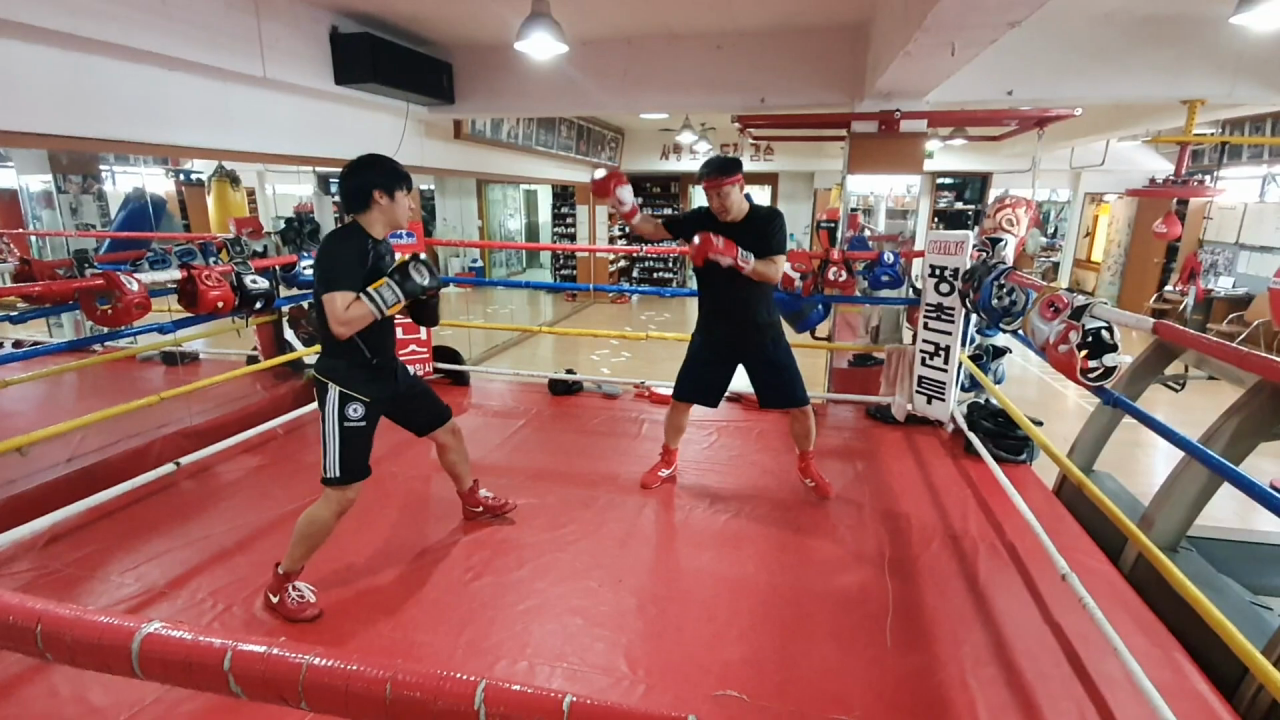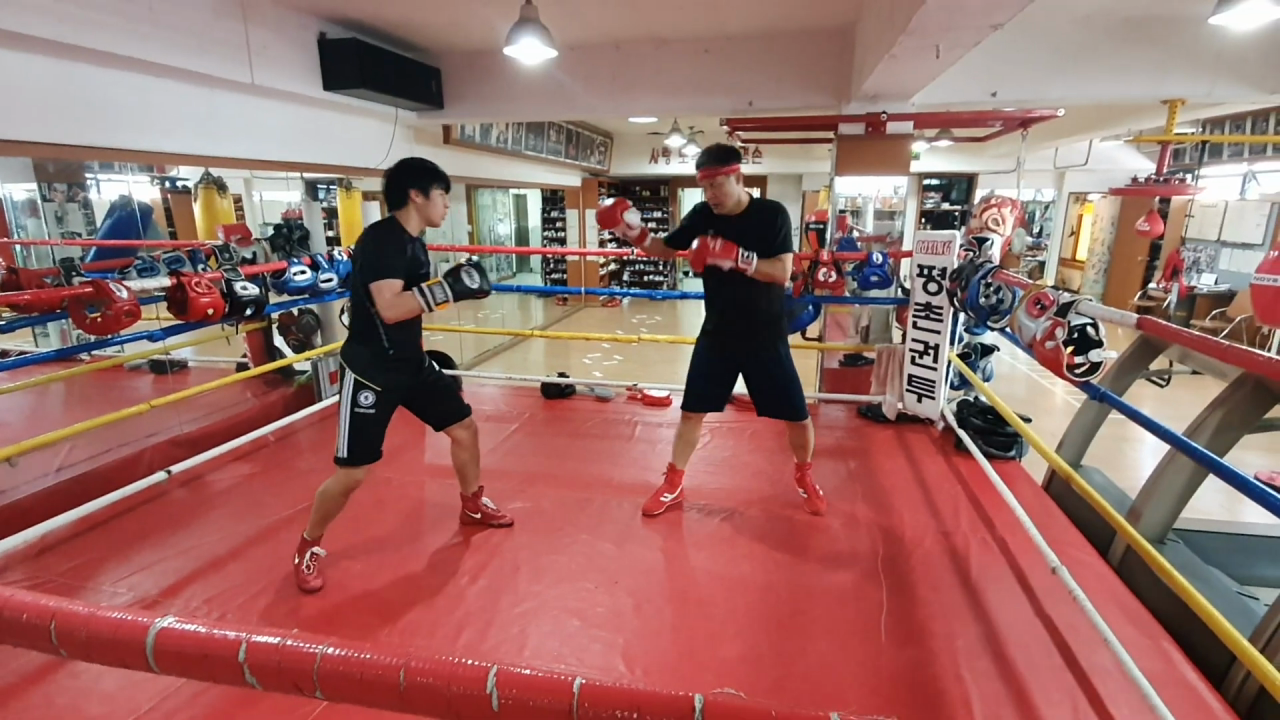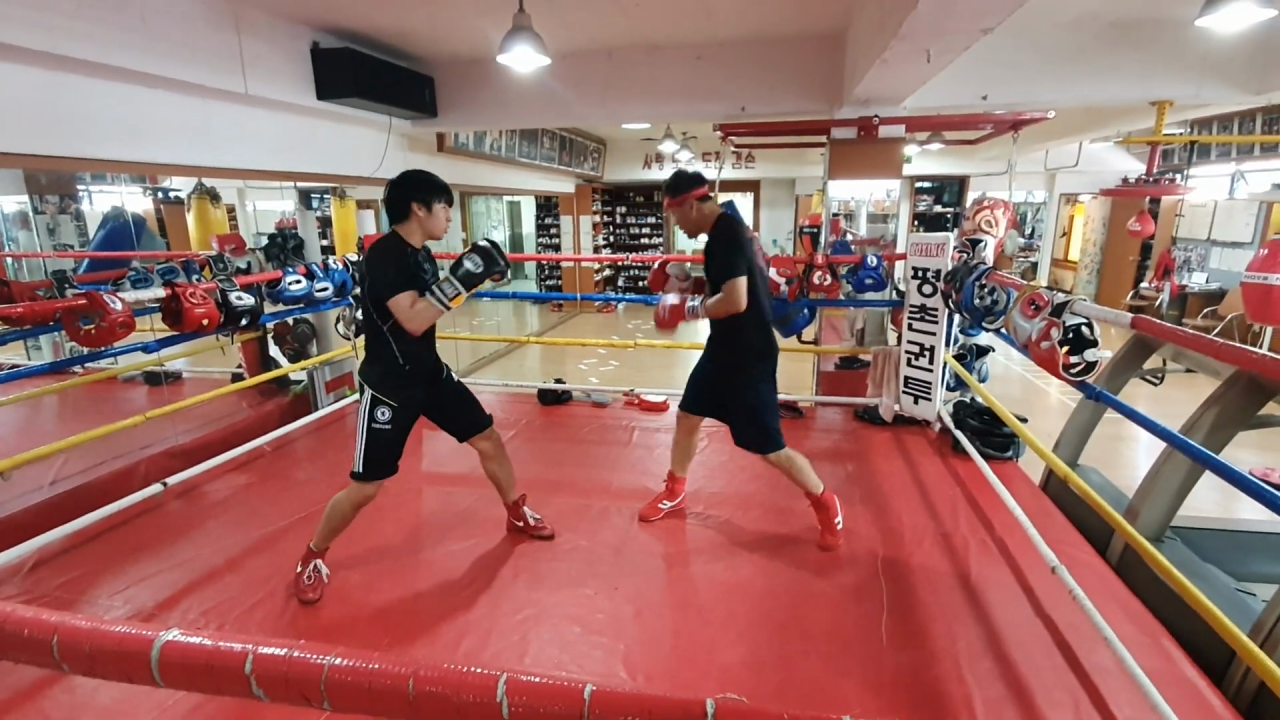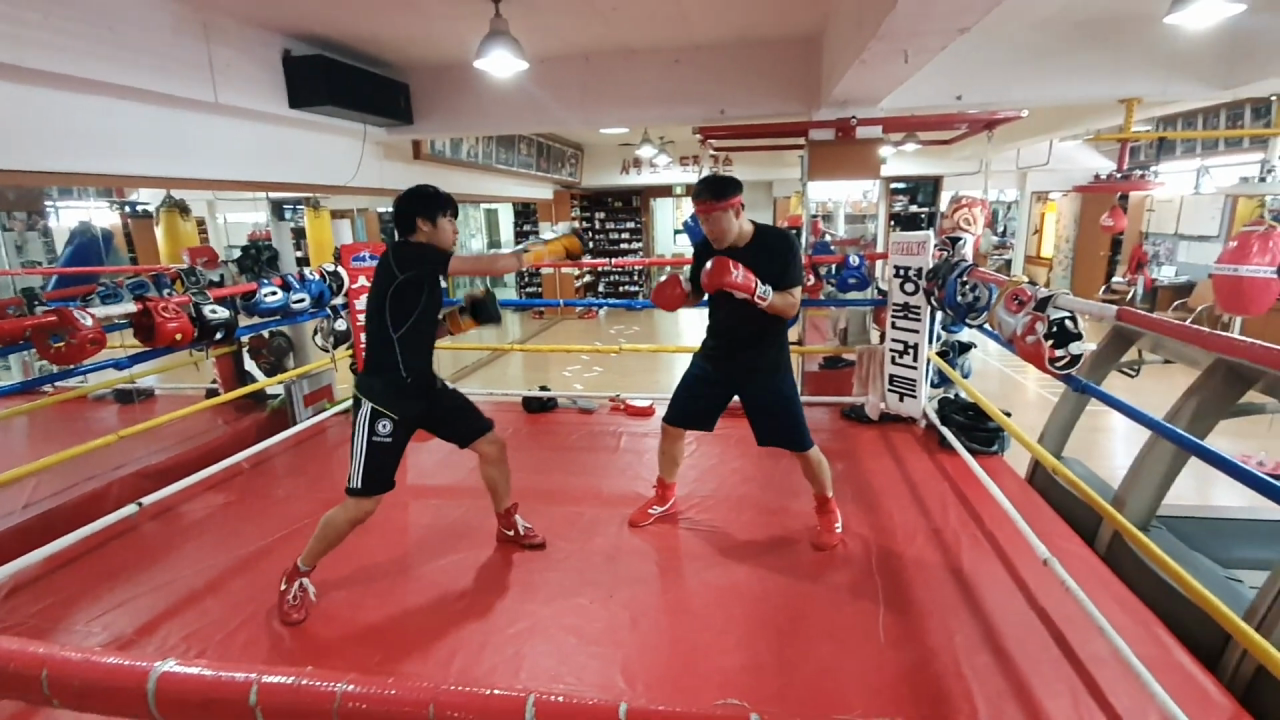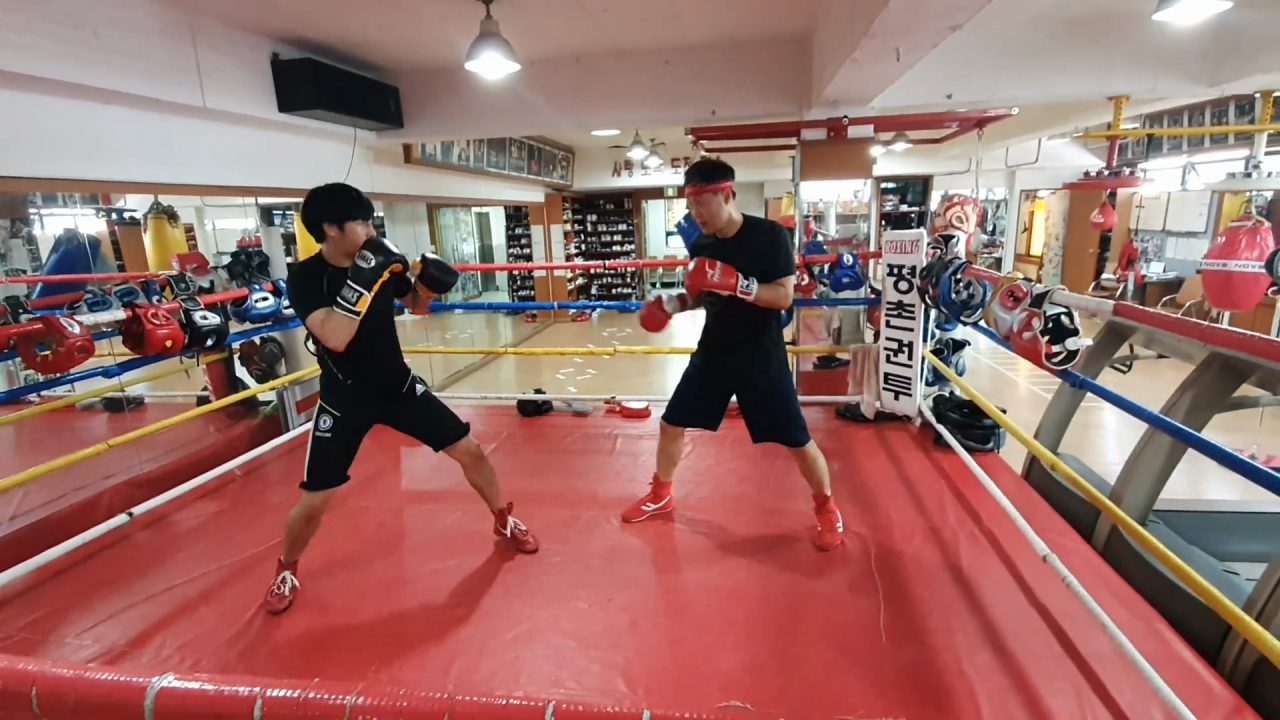
dt=0.7s
person 1, frame 1
left shoulder: (378, 245)
right shoulder: (341, 246)
right elbow: (342, 324)
left wrist: (415, 298)
right wrist: (400, 286)
left hip: (387, 371)
right hip: (346, 384)
left knee: (447, 429)
right knee: (342, 493)
left ankle: (472, 499)
right ankle: (283, 582)
person 1, frame 2
left shoulder: (415, 242)
right shoulder: (378, 239)
right elbow: (390, 309)
left wrist: (456, 282)
right wrist: (451, 285)
left hip: (412, 362)
right hip: (370, 371)
left knee: (466, 428)
right knee: (352, 474)
left ankle: (472, 505)
right ankle: (309, 547)
person 1, frame 3
left shoulder: (422, 253)
right shoulder: (383, 256)
right elbow: (415, 322)
left wrist: (473, 274)
right wrist: (461, 276)
left hip: (430, 373)
right hip: (388, 386)
left knee: (489, 440)
right knee: (364, 488)
left ankle: (517, 513)
right ankle: (312, 558)
person 1, frame 4
left shoulder: (425, 263)
right shoulder: (405, 257)
right elbow: (488, 266)
left wrist: (458, 320)
right wrist: (552, 247)
left hip: (422, 388)
right hip: (384, 398)
left knee: (491, 444)
right knee: (361, 505)
left ankle: (508, 525)
right ankle: (299, 574)
person 1, frame 5
left shoulder: (383, 263)
right shoulder: (304, 278)
left elbow: (417, 305)
right elbow: (335, 339)
left wrist: (429, 280)
right wrist: (362, 279)
left hip: (399, 386)
right hip: (344, 399)
left knee: (469, 449)
right knee: (313, 502)
left ankle: (504, 520)
right ankle: (287, 569)
person 2, frame 1
left shoulder: (770, 219)
right shoulder: (700, 220)
left elbow: (774, 273)
right elbow: (651, 229)
left wrist: (732, 255)
right wrist: (626, 207)
left hip: (762, 332)
right hip: (713, 332)
left knee: (800, 407)
right knee: (681, 400)
left ankle: (807, 465)
right ankle: (668, 461)
person 2, frame 2
left shoulder: (772, 214)
right shoulder: (701, 216)
left elbow: (783, 270)
right elbow: (663, 248)
left wrist: (733, 256)
right wrist: (635, 231)
left hip: (767, 337)
right hip: (717, 335)
left knee: (798, 417)
right knee: (693, 411)
left ankle: (804, 476)
right ankle: (673, 485)
person 2, frame 3
left shoulder: (726, 233)
right shoulder: (723, 230)
left elbow: (736, 301)
left wrist: (685, 309)
right wrist: (685, 285)
left hip: (751, 355)
right hip: (723, 347)
left knee: (769, 448)
right knee: (687, 416)
left ankle: (825, 504)
right ankle: (674, 490)
person 2, frame 4
left shoulder: (781, 244)
right shoulder: (706, 248)
left elbow: (791, 307)
right elbow: (694, 294)
left wrist: (750, 287)
right wrist: (675, 291)
left hip: (766, 363)
right hip: (714, 356)
left knee: (802, 446)
right knee: (672, 426)
left ankle: (828, 510)
right ankle: (664, 497)
person 2, frame 5
left shoulder: (770, 235)
right shoulder: (701, 245)
left elbow: (784, 296)
left wrist: (734, 283)
right wrist: (674, 303)
left hip: (763, 360)
right hip: (711, 356)
left knee: (798, 442)
right knee: (671, 425)
left ankle: (826, 509)
right ankle: (661, 495)
